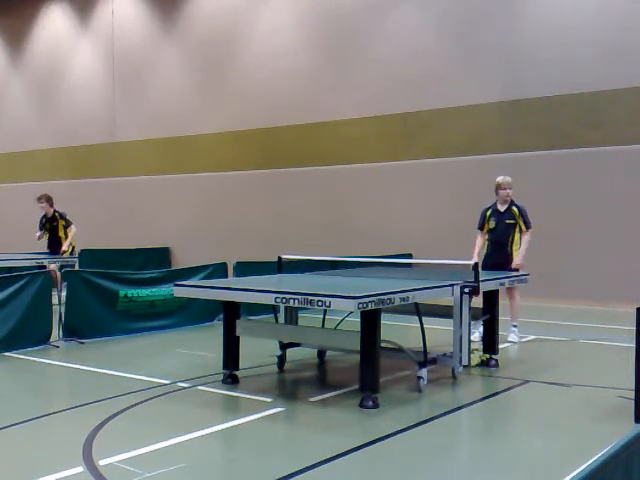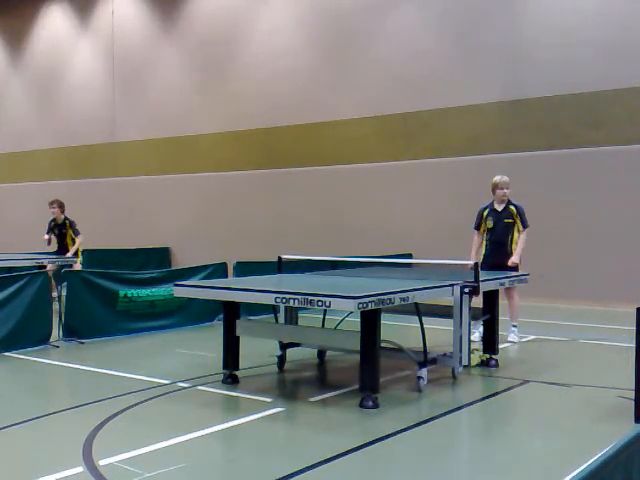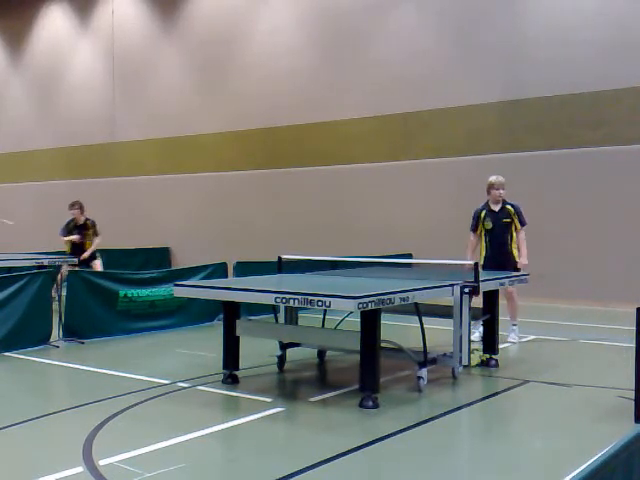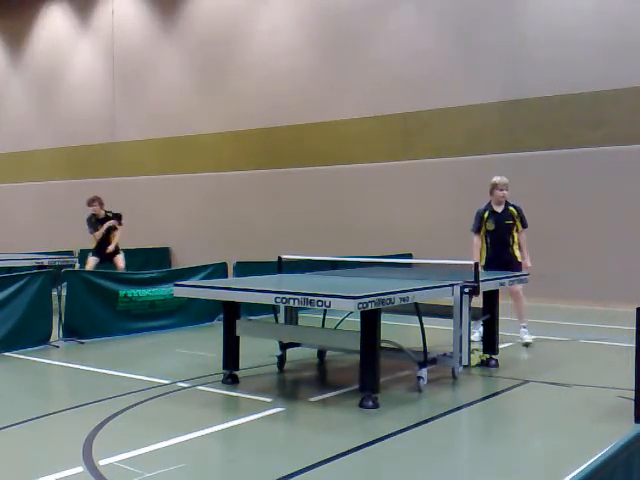
dt=0.2s
person 1, frame 1
left shoulder: (519, 210)
right shoulder: (487, 211)
left elbow: (526, 234)
right elbow: (481, 235)
left wrist: (520, 256)
right wrist: (475, 256)
left hip: (511, 259)
right hip: (490, 258)
left knee: (512, 290)
left ankle: (514, 328)
right ankle: (480, 326)
person 1, frame 2
left shoulder: (516, 209)
right shoulder: (484, 211)
left elbow: (523, 233)
right elbow: (478, 235)
left wrist: (517, 254)
right wrist: (473, 257)
left hip: (508, 259)
right hip: (489, 259)
left knee: (510, 291)
left ankle: (514, 328)
right ankle: (481, 326)
person 1, frame 3
left shoulder: (513, 209)
right shoulder: (480, 212)
left elbow: (520, 232)
right elbow: (474, 236)
left wrist: (523, 256)
right wrist: (469, 259)
left hip: (510, 258)
right hip: (489, 260)
left knee: (510, 291)
left ankle: (514, 327)
right ankle: (481, 326)
person 1, frame 4
left shoulder: (515, 210)
right shoulder: (482, 213)
left elbow: (521, 234)
right elbow: (477, 237)
left wrist: (526, 257)
right wrist: (476, 261)
left hip: (512, 258)
right hip: (490, 260)
left knee: (516, 290)
left ankle: (523, 328)
right ankle: (480, 326)
